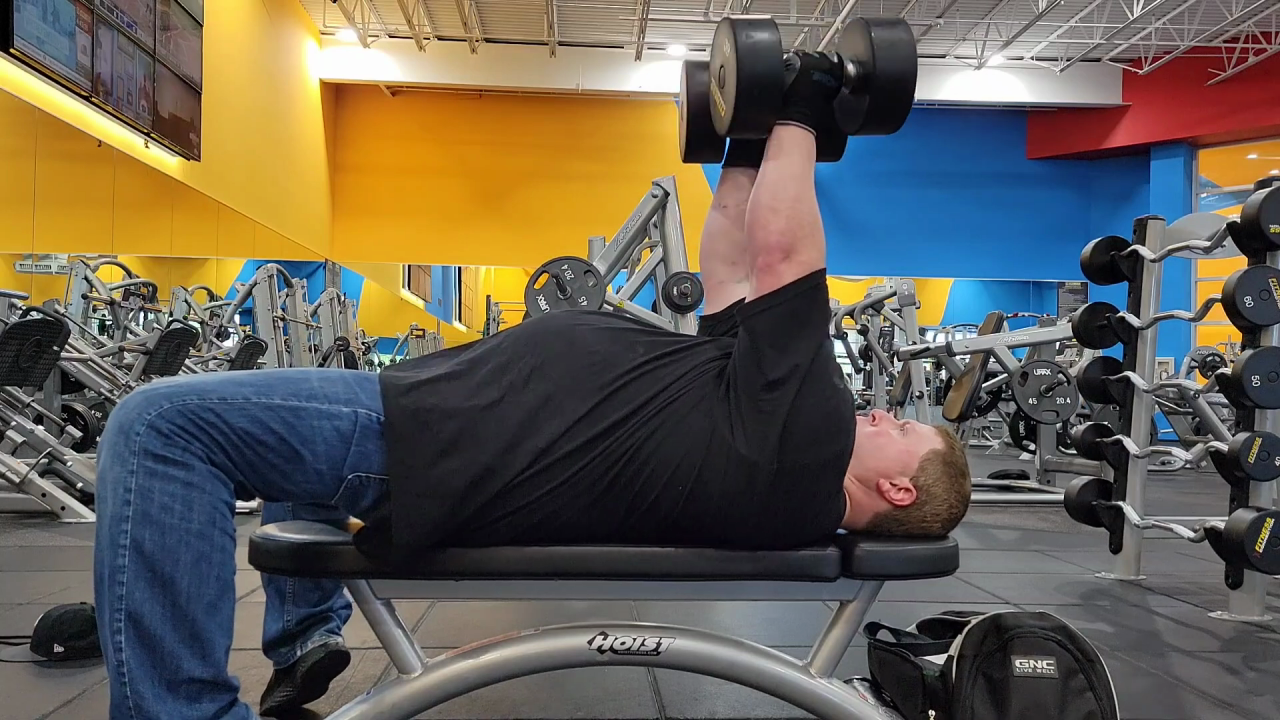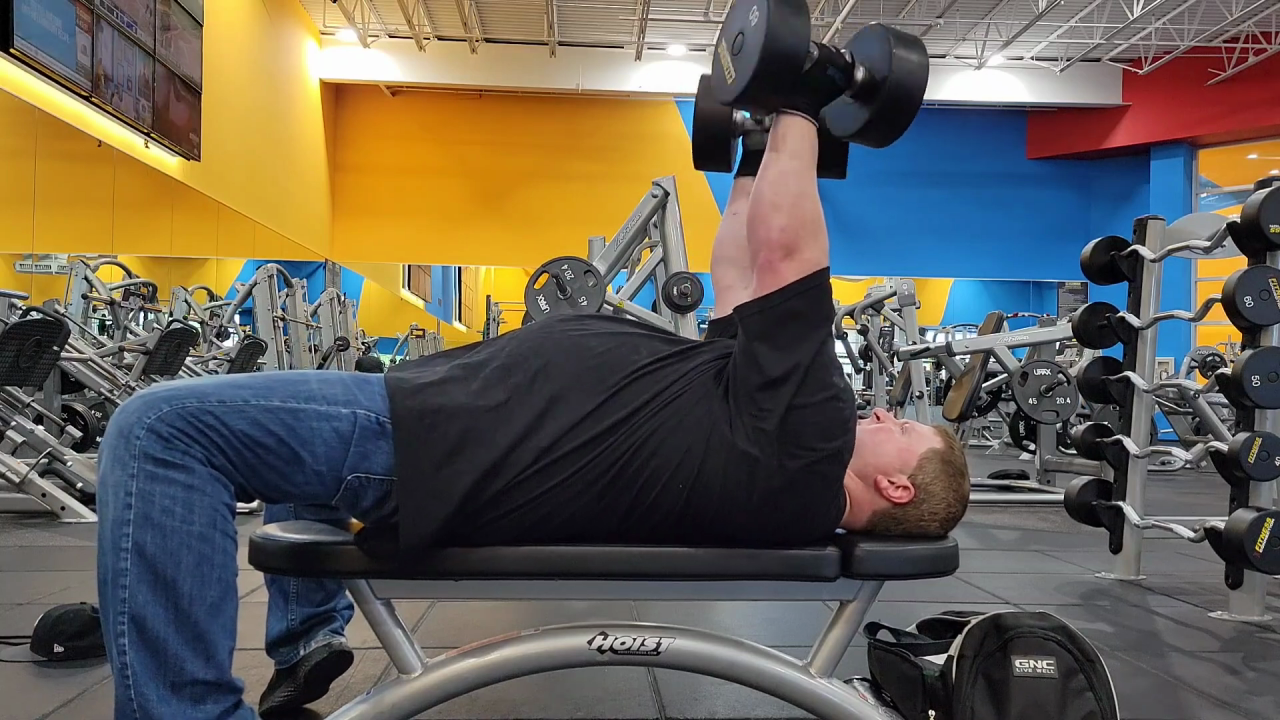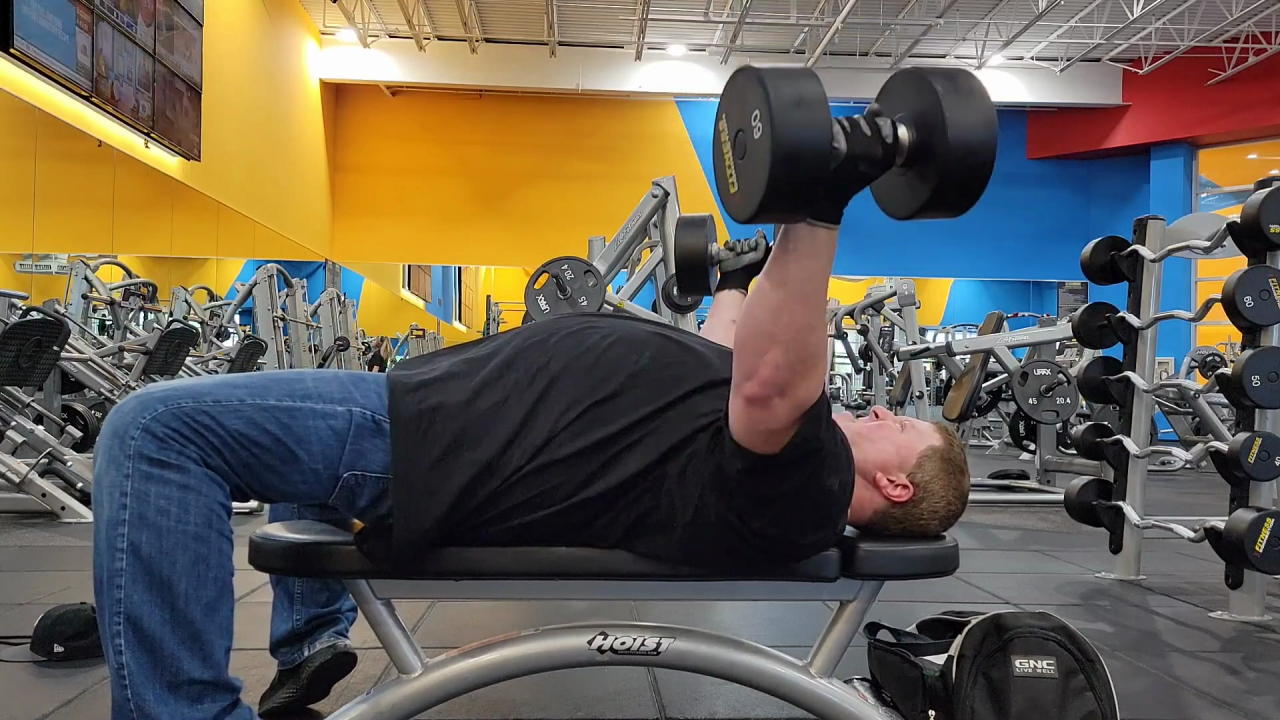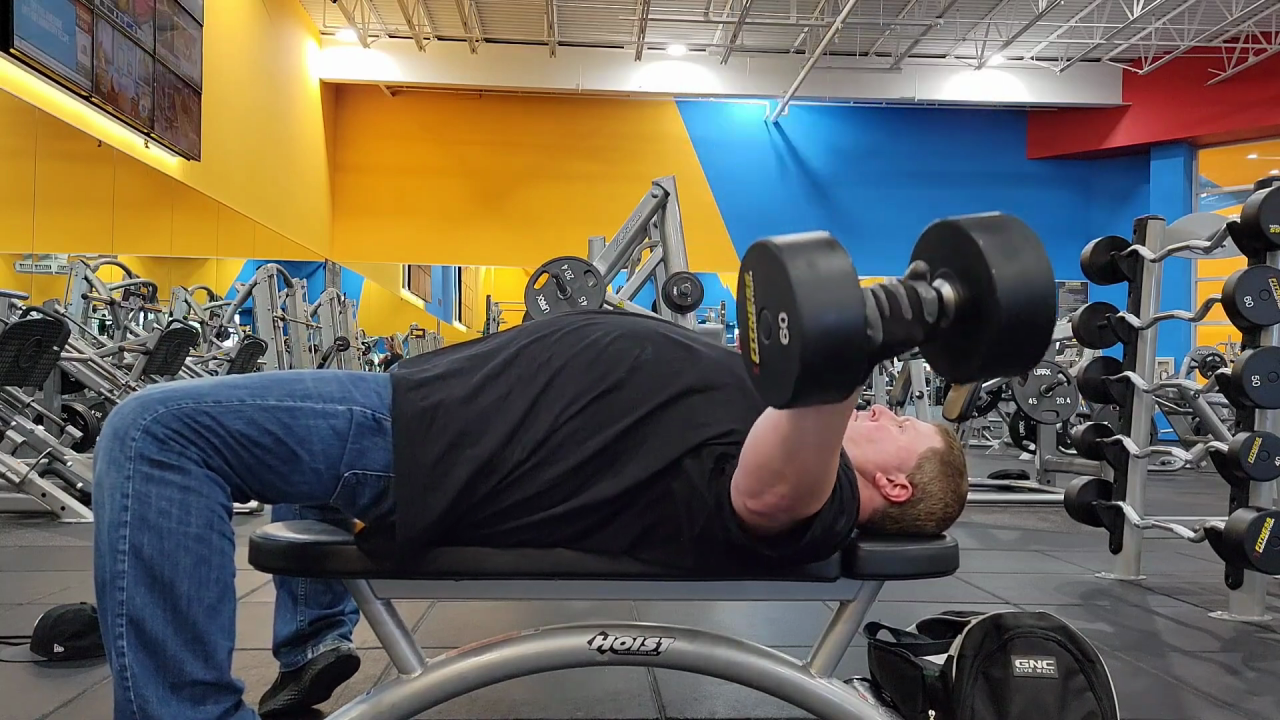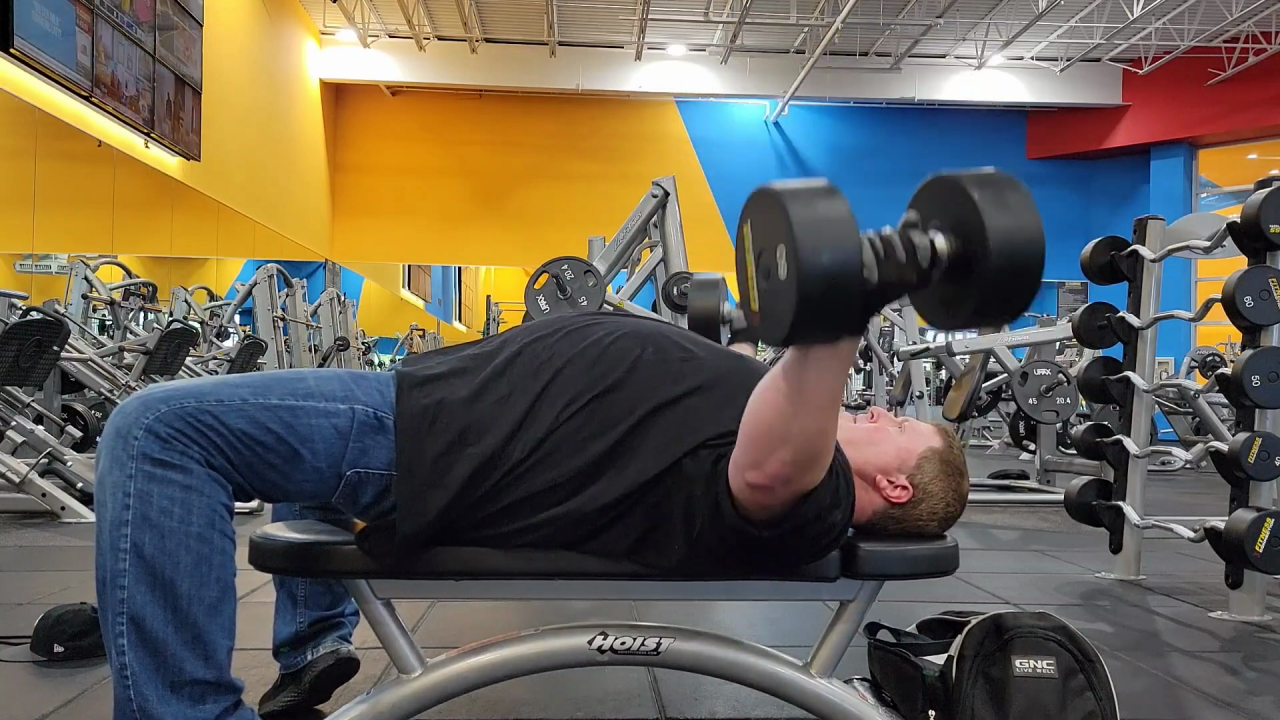
dt=1s
person 1, frame 1
left shoulder: (806, 446)
right shoulder: (772, 418)
left elbow: (781, 258)
right elbow: (736, 278)
left wrist: (796, 117)
right wrist: (745, 146)
left hip: (428, 450)
right hip: (455, 412)
left knee: (161, 423)
right ankle: (304, 642)
person 1, frame 2
left shoulder: (805, 447)
right shoulder: (773, 421)
left elbow: (785, 259)
right elbow: (742, 284)
left wrist: (799, 108)
right wrist: (756, 158)
left hip: (430, 448)
right hip: (458, 410)
left knee: (163, 427)
right knee: (281, 409)
right ankle: (306, 645)
person 1, frame 3
left shoulder: (803, 487)
right shoulder: (798, 444)
left elbow: (767, 385)
right elbow: (718, 373)
left wrist: (821, 207)
right wrist: (736, 280)
left knee: (156, 429)
right knee: (292, 404)
right ankle: (310, 648)
person 1, frame 4
left shoulder: (814, 492)
right shoulder: (779, 422)
left elbow: (766, 490)
left knee: (156, 430)
right knee: (294, 403)
right ankle: (313, 648)
person 1, frame 5
left shoulder: (813, 497)
right shoulder: (792, 448)
left elbow: (765, 468)
right elbow: (732, 399)
left knee: (159, 427)
right knee: (295, 410)
